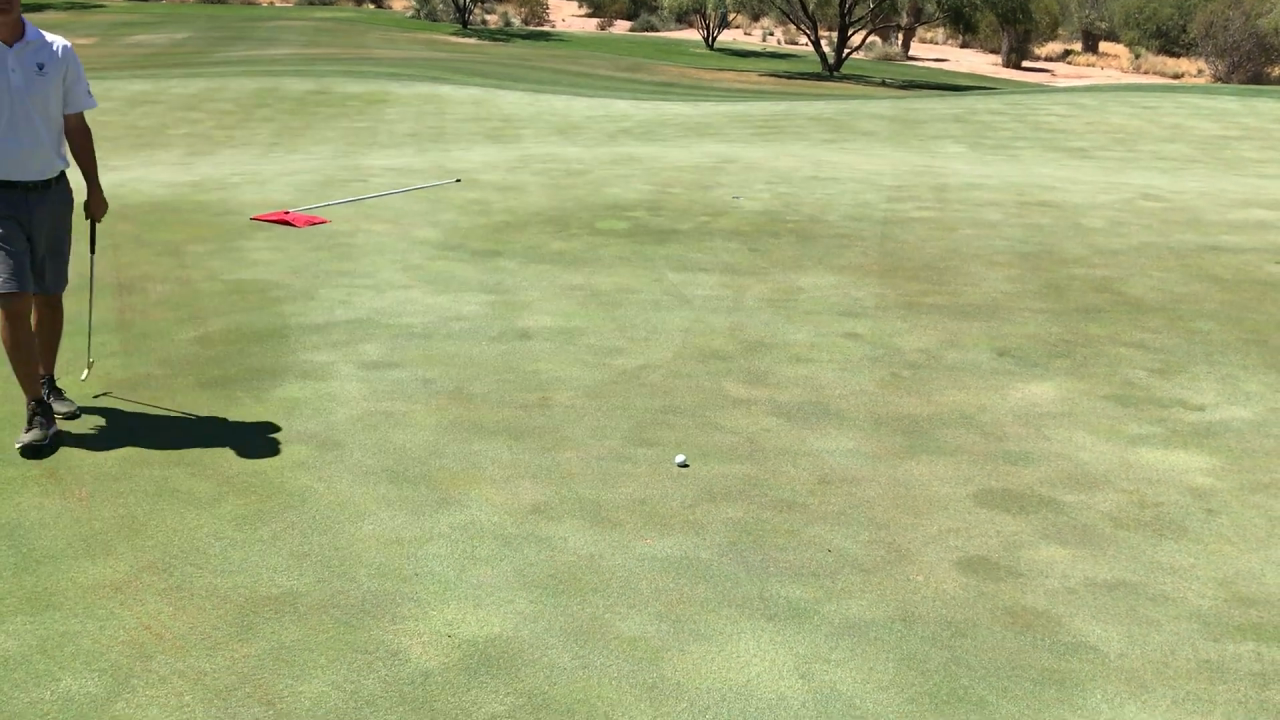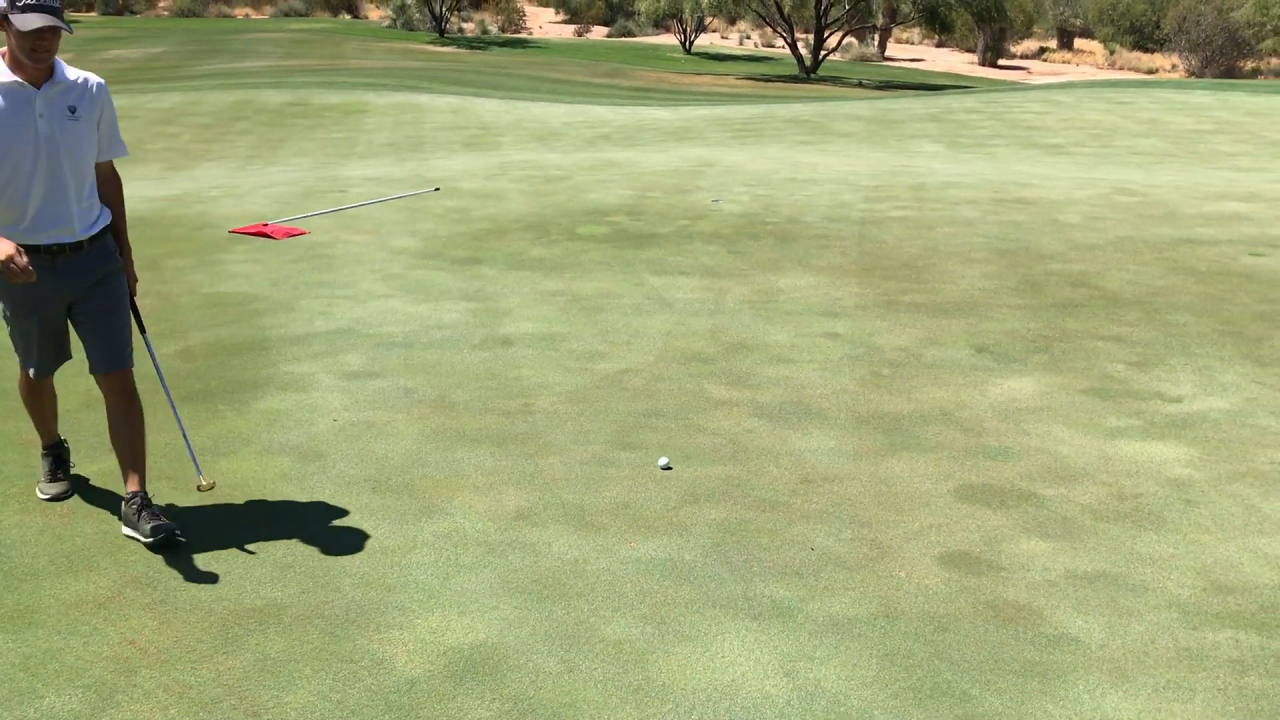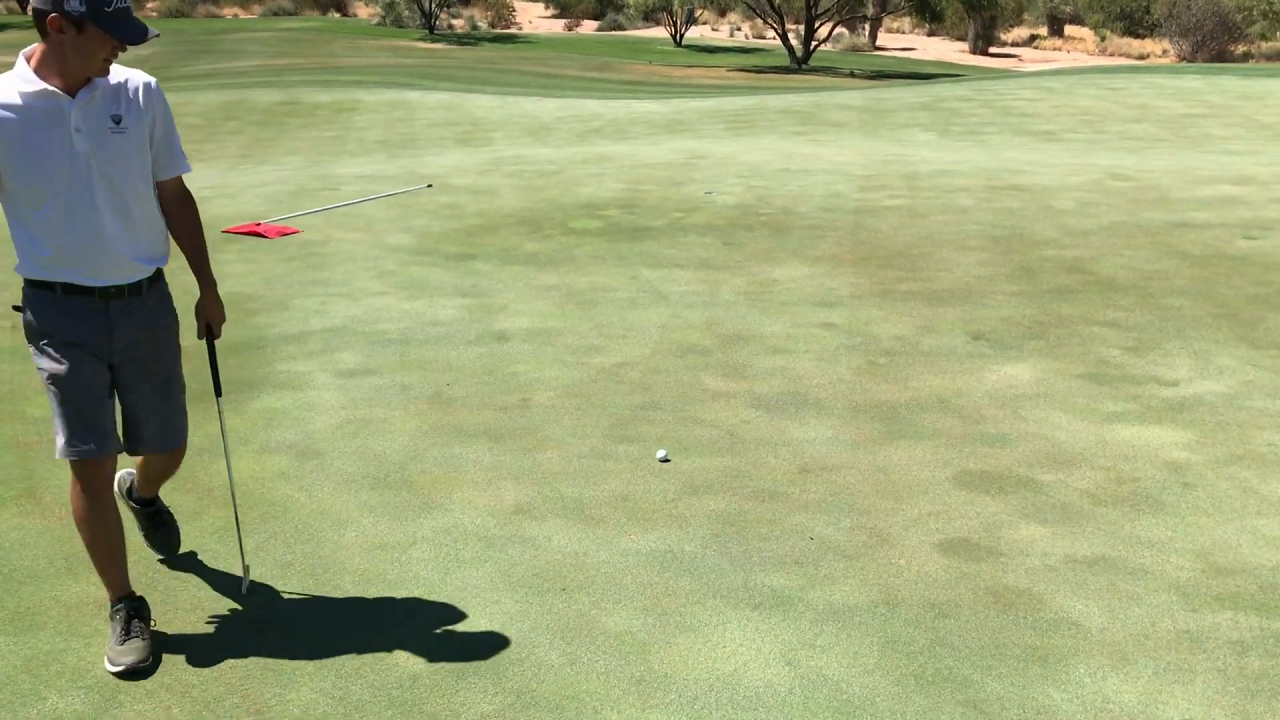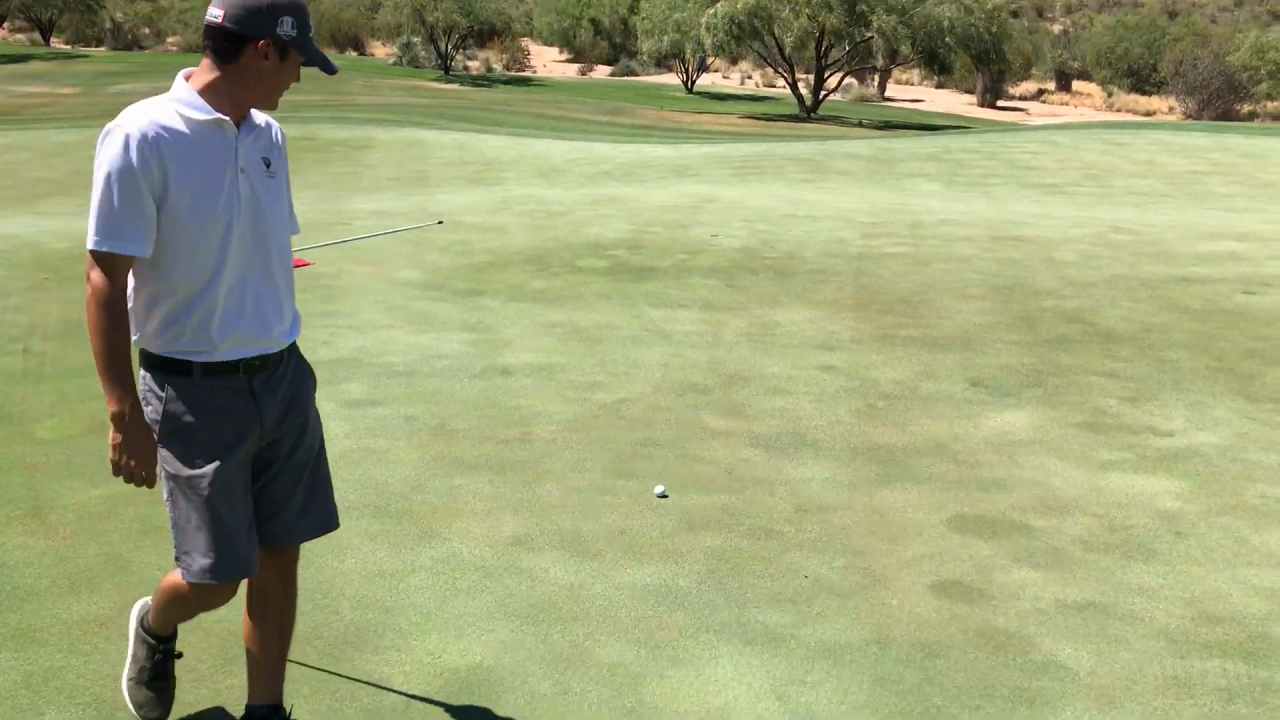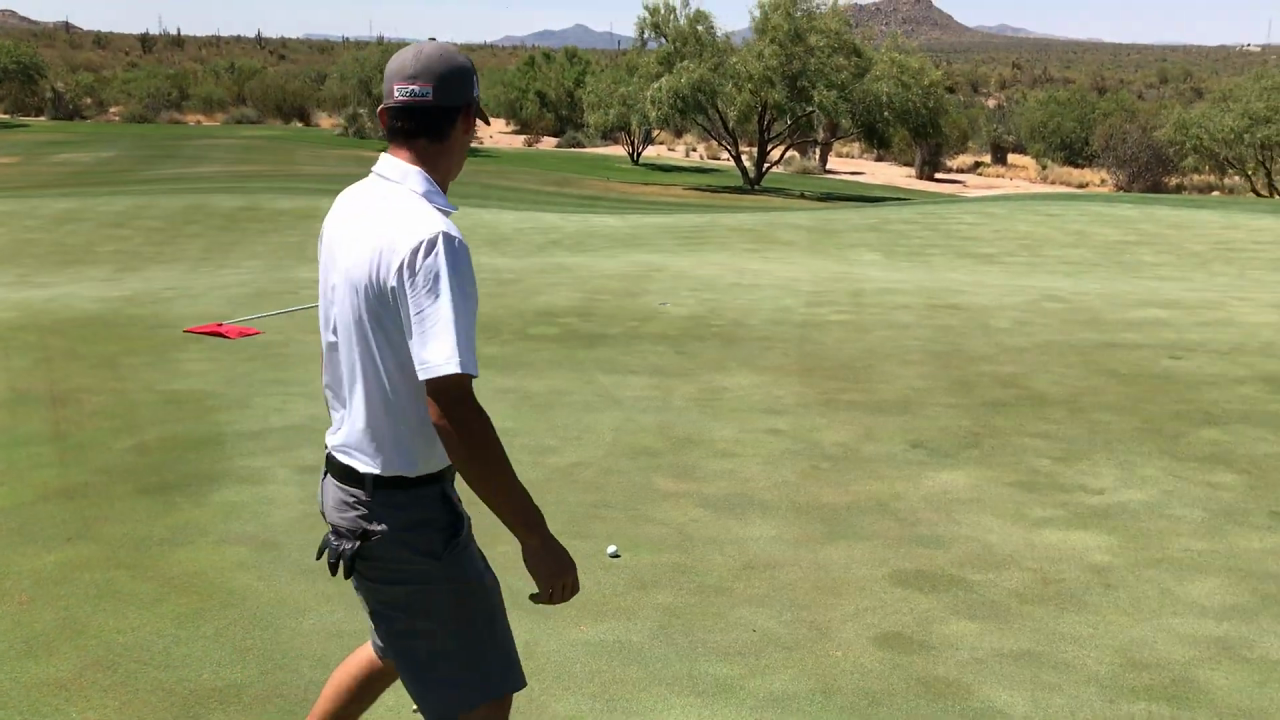
dt=0.7s
person 1, frame 1
left shoulder: (58, 51)
left elbow: (75, 125)
left wrist: (94, 188)
left hip: (51, 192)
left knee: (49, 299)
left ankle: (45, 381)
right ankle: (36, 407)
person 1, frame 2
left shoulder: (91, 92)
left wrist: (125, 253)
left hip: (94, 257)
left knee: (117, 378)
left ankle: (137, 500)
right ankle: (53, 450)
person 1, frame 3
left shoulder: (140, 94)
left elbow: (173, 195)
left wrist: (208, 287)
left hip: (145, 302)
right hip: (60, 314)
left knee: (166, 446)
right knee: (90, 464)
left ankle: (142, 492)
right ankle: (125, 608)
person 1, frame 4
left shoulder: (268, 136)
right shoulder: (143, 138)
right elbow: (109, 281)
right wrist: (124, 413)
left hip: (278, 382)
right hip: (195, 395)
left knee: (279, 558)
right knee: (217, 575)
right ankle: (156, 623)
person 1, frame 5
left shoulder: (351, 206)
right shoulder: (429, 236)
right elbow: (450, 409)
right wrist: (537, 540)
left hip: (350, 481)
right hip: (408, 507)
left knee: (401, 645)
